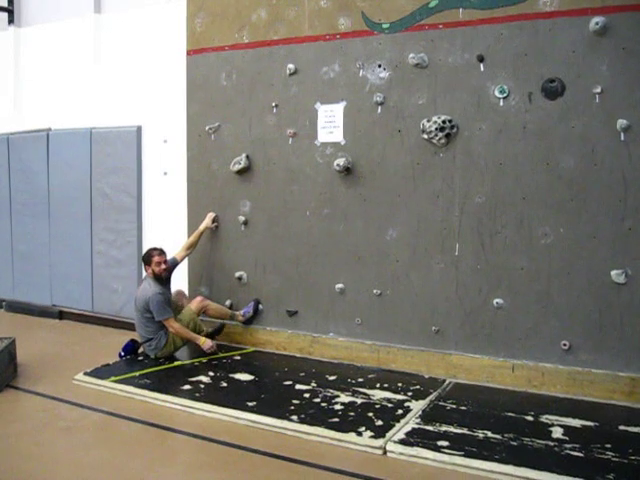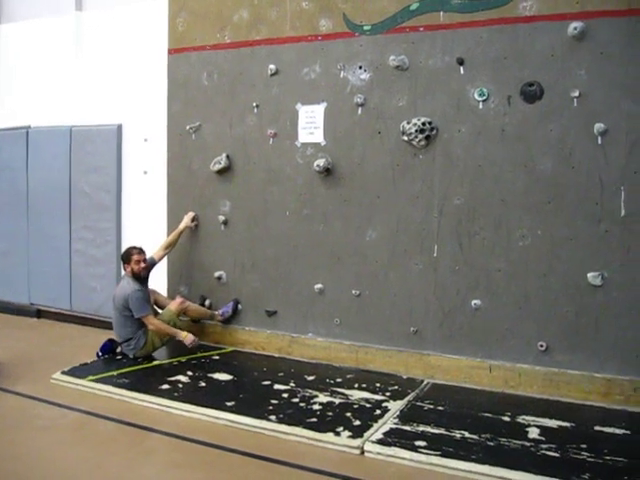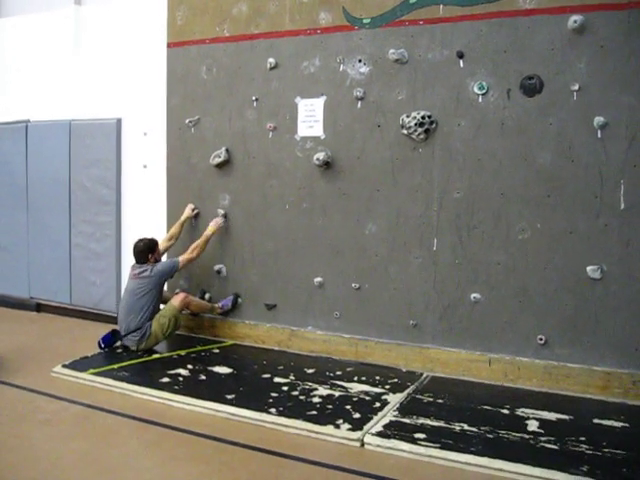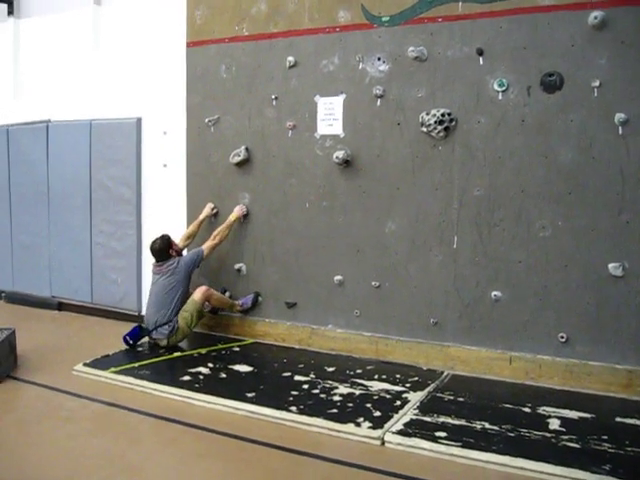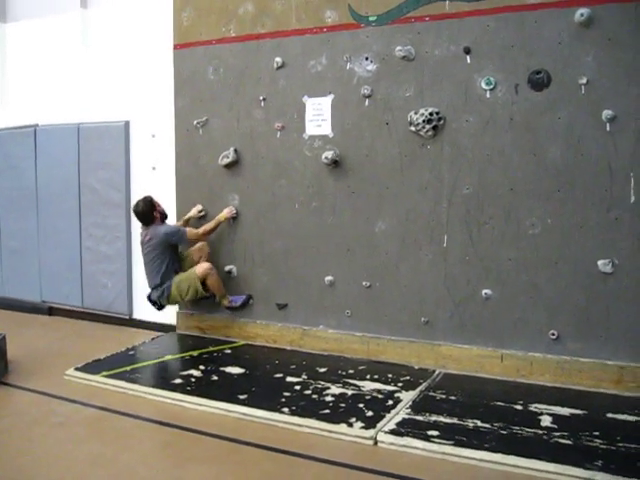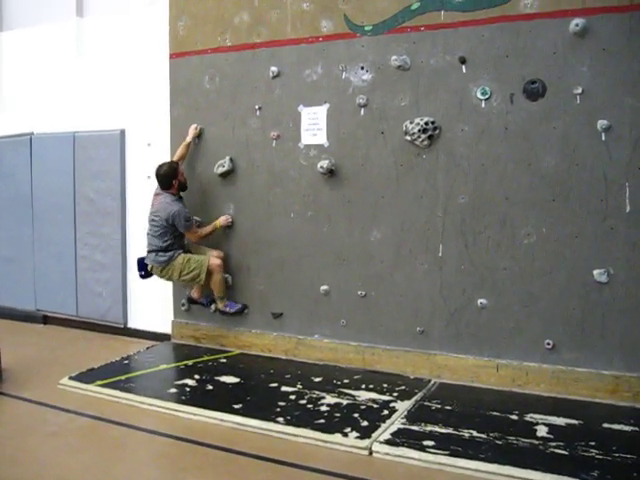
dt=0.7s
person 1, frame 1
left shoulder: (162, 273)
right shoulder: (154, 294)
left elbow: (185, 251)
right elbow: (172, 327)
left wrist: (203, 227)
right wrist: (200, 340)
left hip: (158, 333)
right hip: (159, 345)
left knee: (179, 294)
right knee: (200, 302)
left ankle: (203, 331)
right ankle: (240, 316)
person 1, frame 2
left shoulder: (138, 274)
right shoulder: (133, 291)
left elbow: (164, 249)
right elbow: (152, 324)
left wrist: (182, 227)
right wrist: (182, 335)
left hip: (133, 338)
right hip: (138, 345)
left knee: (151, 294)
right knee: (180, 303)
right ankle: (218, 316)
person 1, frame 3
left shoulder: (138, 268)
right shoulder: (155, 272)
left elbow: (169, 241)
right elbow: (191, 255)
left wrist: (184, 218)
right wrist: (211, 231)
left hip: (128, 335)
right hip: (139, 339)
right knee: (183, 298)
left ankle: (193, 305)
right ankle: (217, 309)
person 1, frame 4
left shoulder: (157, 266)
right shoulder: (181, 265)
left elbow: (186, 239)
right elbow: (214, 240)
left wrist: (203, 217)
right wrist: (233, 218)
left hip: (153, 331)
right hip: (167, 334)
right knee: (204, 291)
right ankle: (237, 307)
person 1, frame 5
left shoulder: (148, 228)
right shoulder: (164, 232)
right elbow: (199, 234)
left wrist: (189, 216)
right wrist: (221, 217)
right hip: (167, 290)
left knee: (202, 247)
right knee: (206, 268)
left ankle: (199, 290)
right ankle: (226, 301)
person 1, frame 6
left shoulder: (162, 190)
right shoulder: (175, 209)
left elbow: (177, 160)
right elbow: (196, 236)
left wrist: (190, 138)
right wrist: (217, 224)
left hip: (171, 251)
right hip: (165, 262)
left knee: (217, 255)
right knee: (216, 264)
left ankle: (196, 294)
right ankle: (223, 304)
